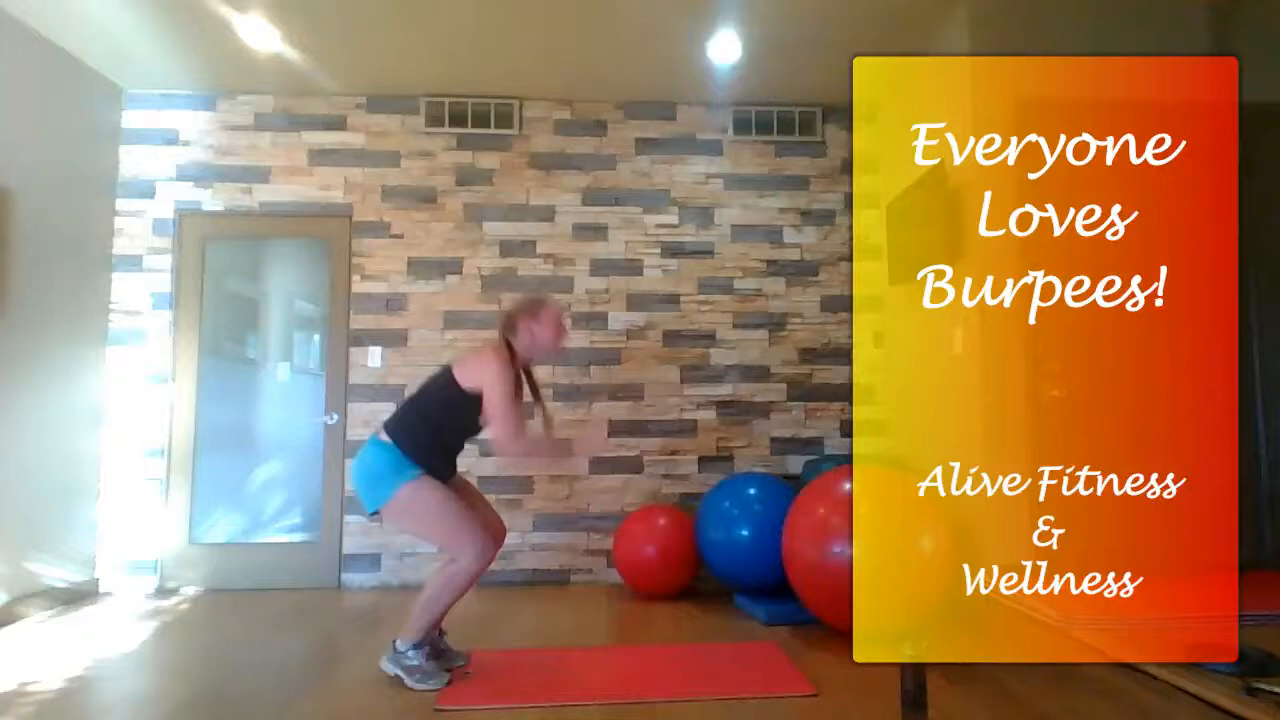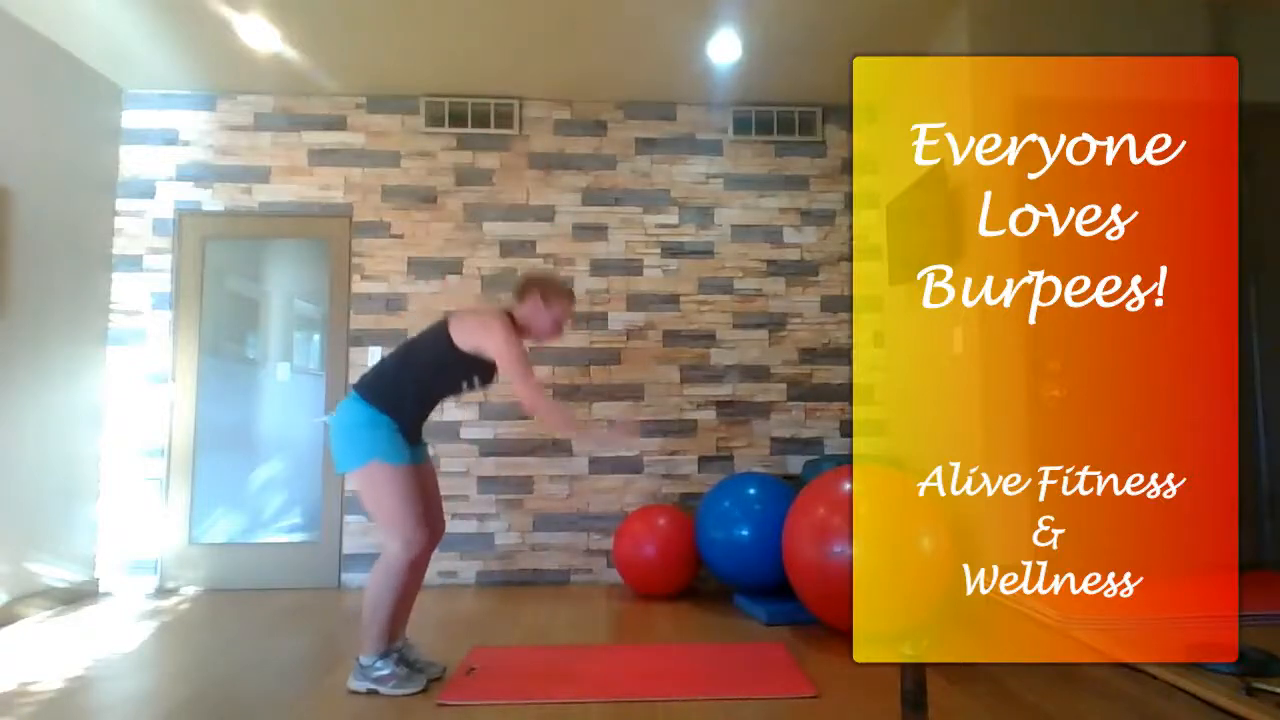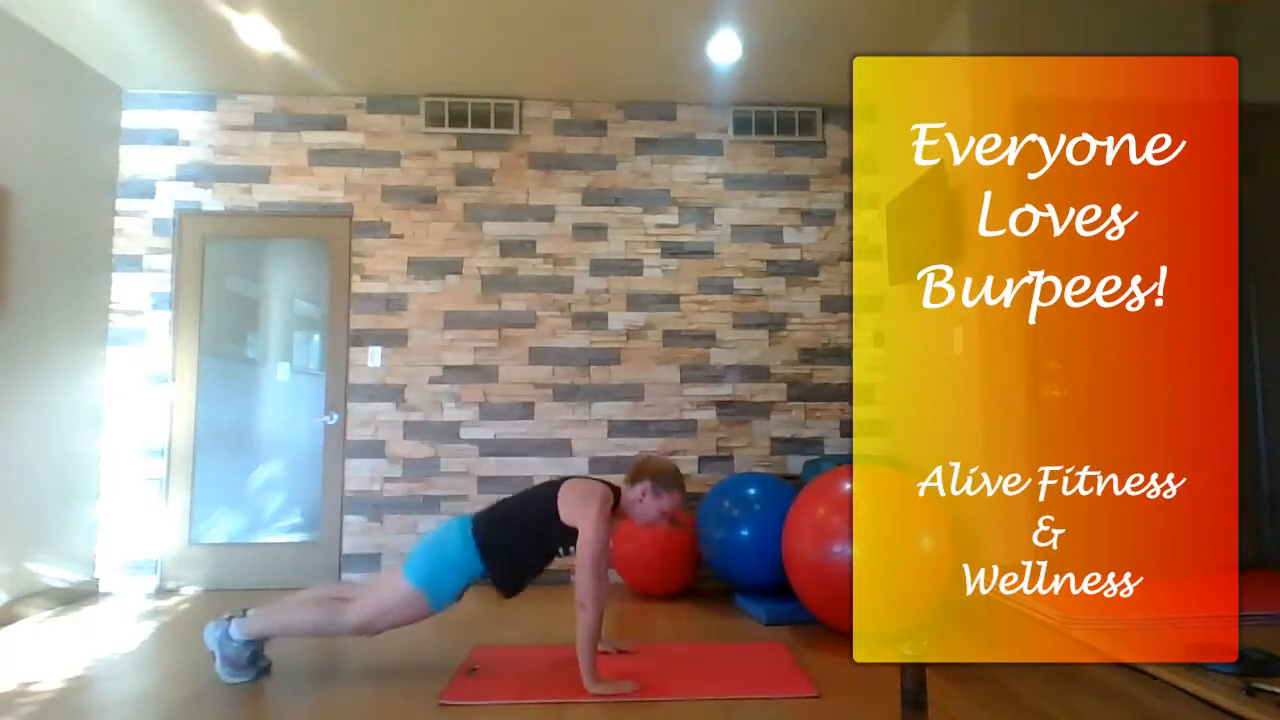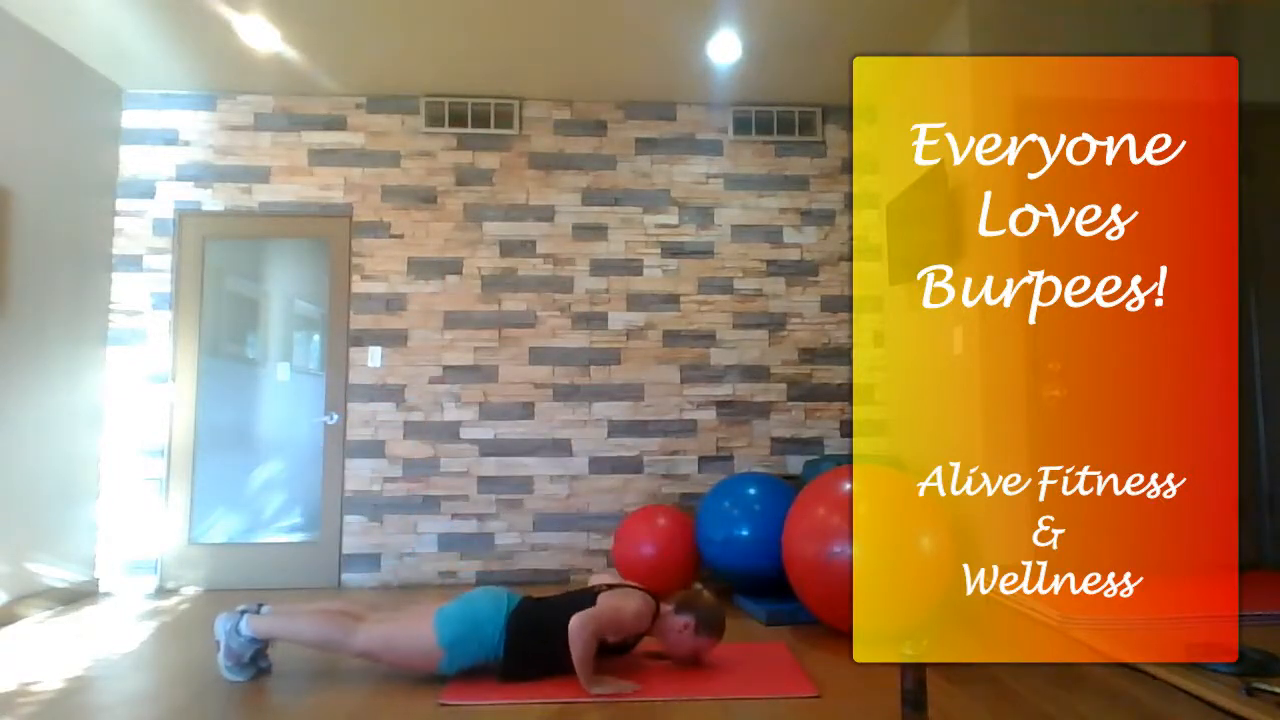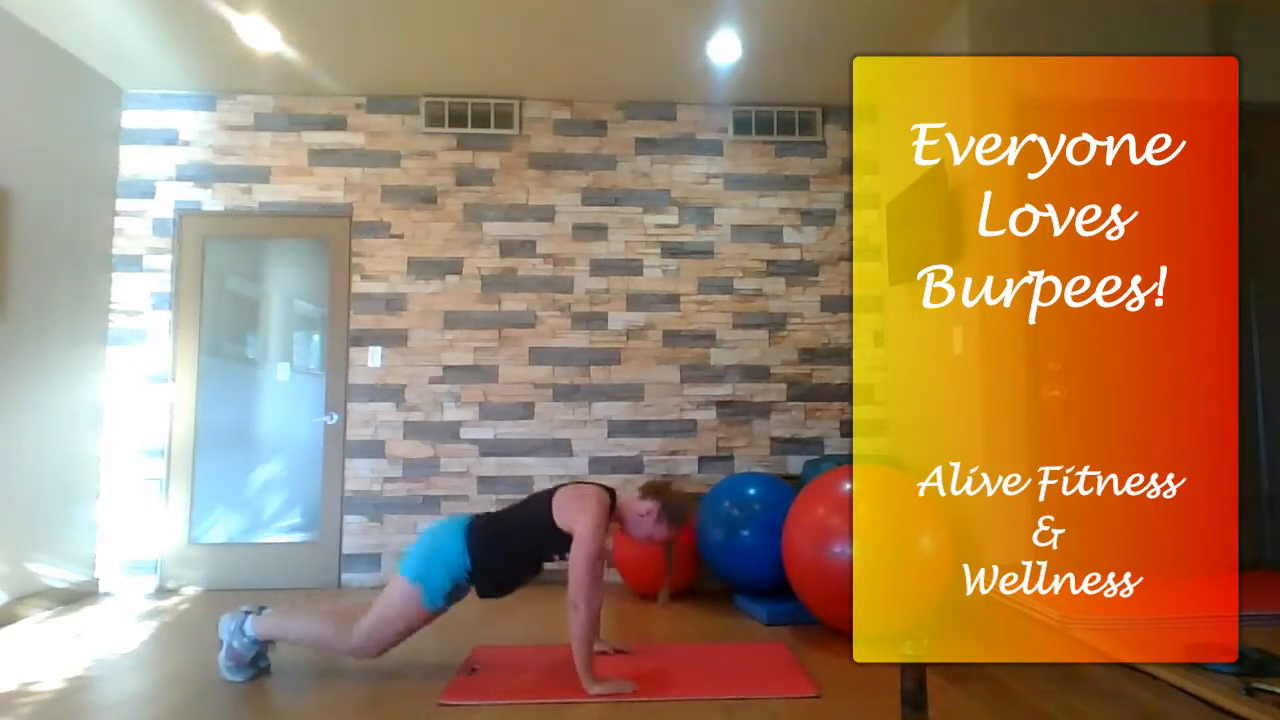
dt=1s
person 1, frame 1
left shoulder: (514, 369)
right shoulder: (495, 364)
left elbow: (511, 437)
right elbow: (507, 442)
left wrist: (565, 444)
right wrist: (575, 447)
left hip: (425, 465)
right hip: (388, 464)
left knee: (490, 534)
right knee: (475, 551)
left ankle: (428, 636)
right ankle: (406, 651)
person 1, frame 2
left shoulder: (503, 335)
right shoulder: (494, 329)
left elbow: (541, 405)
right elbow: (537, 405)
left wrist: (586, 428)
right wrist: (598, 433)
left hip: (394, 421)
right hip: (368, 422)
left knee: (424, 535)
right knee: (405, 544)
left ankle: (391, 643)
right ankle: (370, 663)
person 1, frame 3
left shoulder: (601, 501)
right shoulder: (598, 506)
left elbow: (590, 581)
right elbow: (587, 596)
left wrist: (595, 641)
right wrist: (591, 679)
left hip: (464, 547)
right hip: (460, 554)
left knee: (360, 596)
right knee: (357, 619)
left ankle: (247, 622)
right ankle: (235, 632)
person 1, frame 4
left shoulder: (636, 597)
right shoulder: (640, 613)
right elbow: (580, 627)
left wrist: (618, 649)
right wrist: (592, 681)
left hip: (500, 611)
right hip: (490, 629)
left knee: (370, 621)
right knee: (359, 638)
left ankle: (258, 617)
right ankle: (246, 627)
person 1, frame 5
left shoulder: (601, 506)
right shoulder: (592, 511)
left elbow: (589, 584)
right elbow: (578, 600)
left wrist: (592, 641)
right wrist: (590, 679)
left hip: (461, 552)
right hip: (450, 550)
left knee: (364, 628)
right knee: (361, 642)
left ankle: (253, 624)
right ankle: (246, 632)
